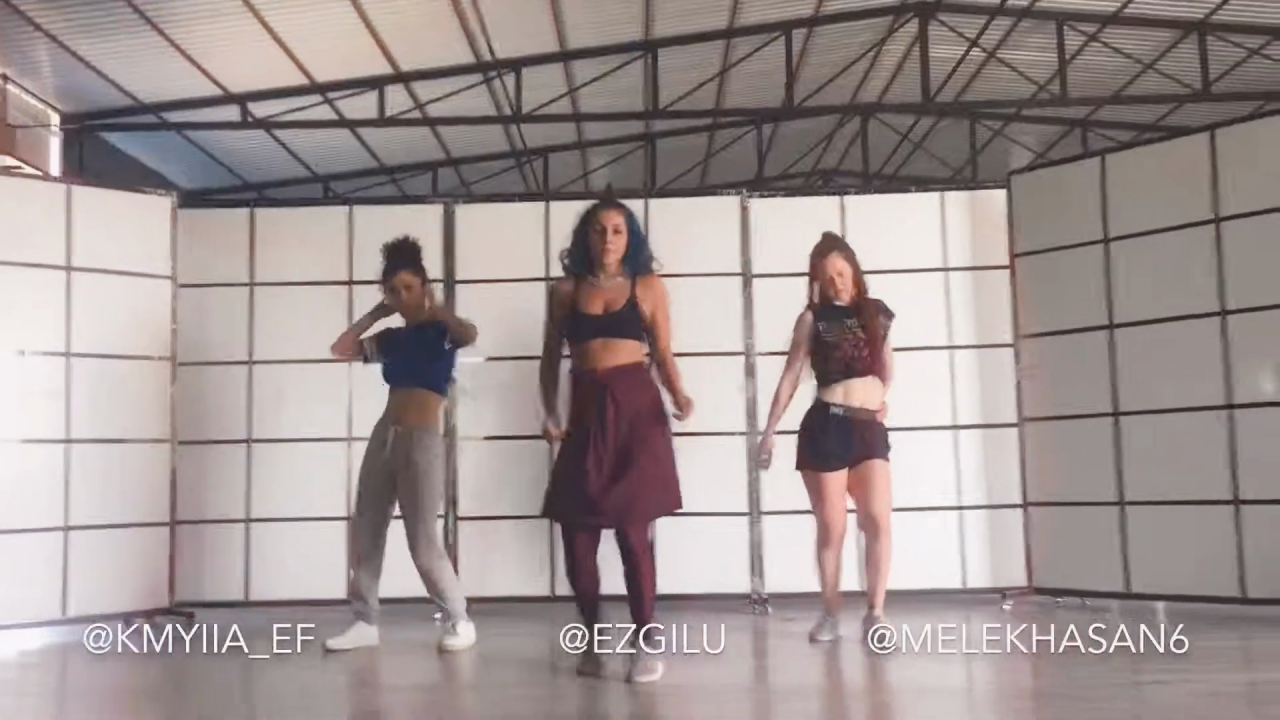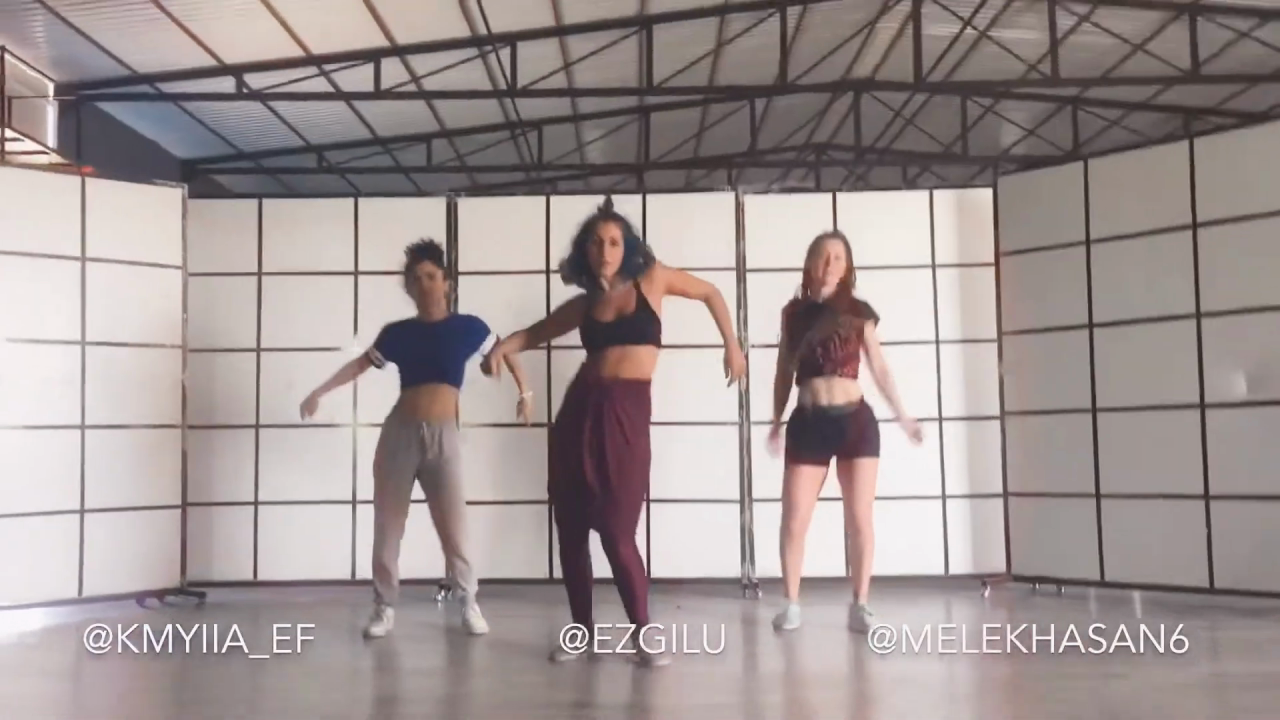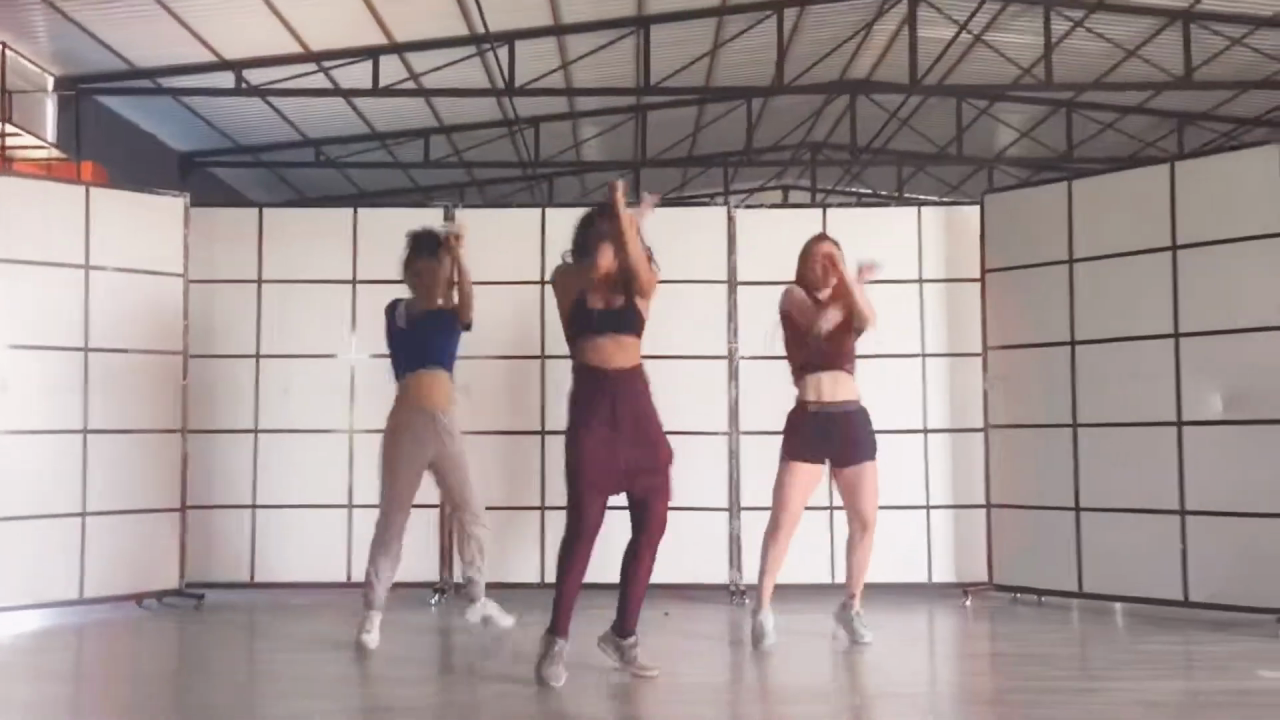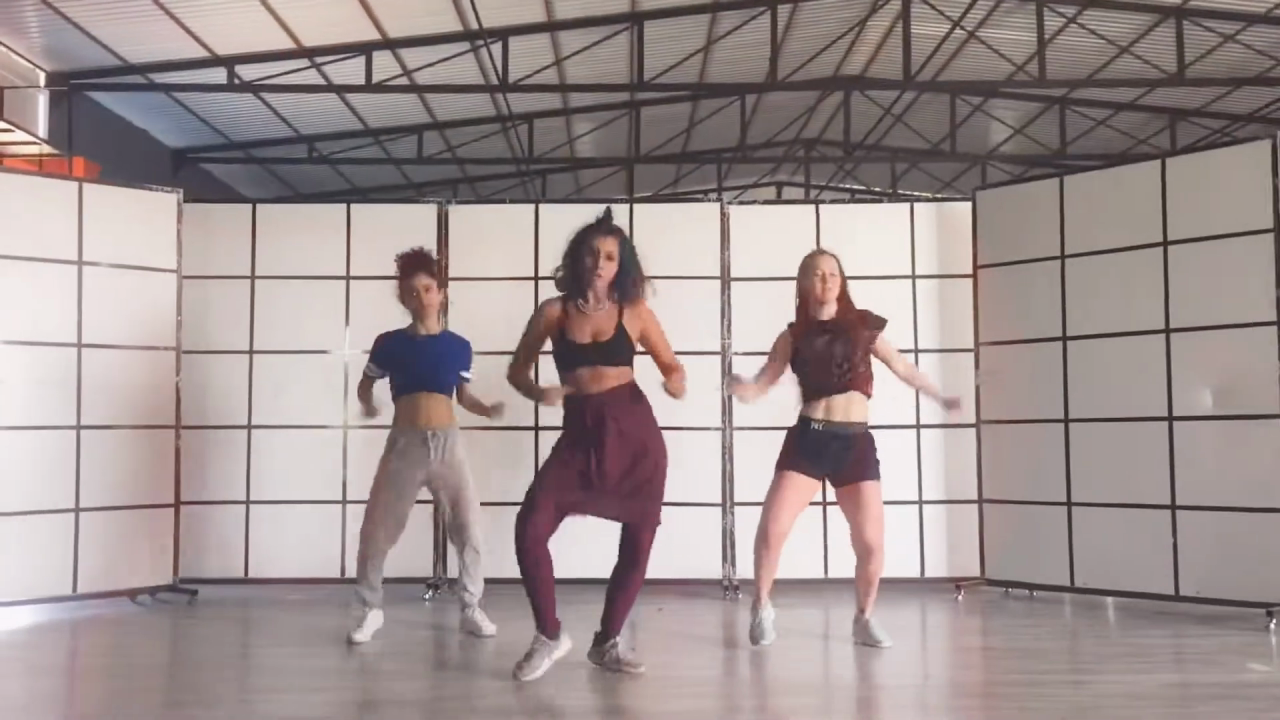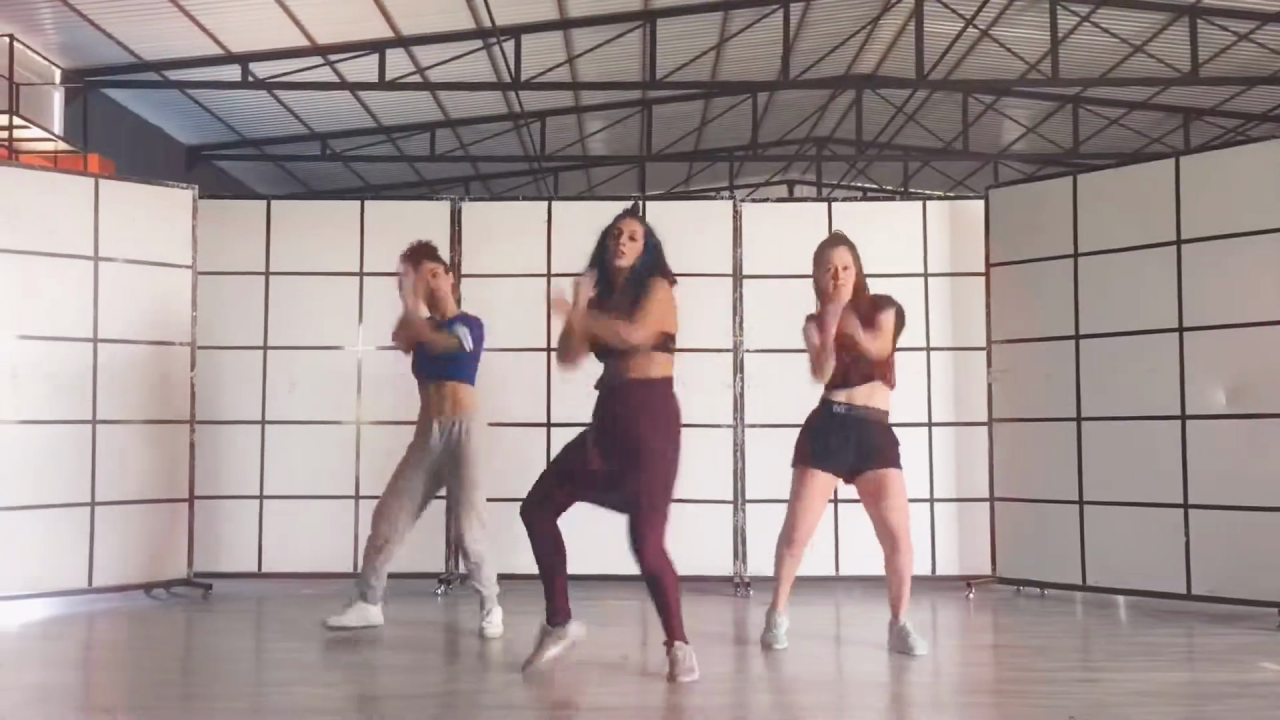
dt=0.5s
person 1, frame 1
left shoulder: (648, 286)
right shoulder: (565, 289)
left elbow: (662, 352)
right elbow: (551, 357)
left wrist: (677, 395)
right wrist: (550, 412)
left hip: (637, 407)
right hip: (586, 410)
left knee: (632, 528)
right knee: (576, 532)
left ankle: (645, 644)
right ankle: (592, 635)
person 1, frame 2
left shoulder: (653, 278)
right shoulder: (581, 305)
left elbow: (711, 293)
right elbow: (534, 334)
left wrist: (732, 345)
right wrist: (504, 344)
left hip: (628, 415)
right hip: (579, 413)
left knee: (617, 533)
right knee: (570, 530)
left ankle: (643, 632)
right ankle: (583, 628)
person 1, frame 3
left shoulder: (635, 286)
right shoulder: (568, 278)
left elbow: (642, 277)
right elbow: (597, 267)
left wrist: (628, 224)
right wrist: (613, 223)
left hip: (636, 405)
right hip: (592, 404)
left knee: (652, 519)
right knee: (584, 519)
left ankle: (623, 636)
right ankle: (556, 640)
person 1, frame 4
left shoulder: (635, 312)
right shoulder: (552, 311)
left elbow: (672, 368)
right elbow: (517, 370)
left wrist: (675, 381)
right wrist: (540, 393)
left hip: (634, 430)
right hip: (581, 433)
left knee: (639, 547)
right knee: (529, 529)
left ankle: (607, 643)
right ankle: (549, 635)
person 1, frame 5
left shoulder: (658, 289)
right shoulder: (596, 300)
left elbow: (639, 336)
right elbow: (567, 359)
left wrist: (581, 318)
right wrist: (576, 317)
left hip: (651, 418)
right hip: (607, 421)
left knee: (646, 542)
right knee: (538, 511)
left ankle: (679, 643)
right ankle: (559, 624)
person 2, frame 1
left shoulder: (876, 313)
right shoulder: (812, 317)
right elbow: (790, 376)
left wrist: (883, 398)
right wrist: (769, 432)
left hip: (869, 428)
right hip: (825, 426)
left knee: (878, 522)
right knee: (832, 528)
left ankle: (875, 615)
right ankle: (831, 612)
person 2, frame 2
left shoulder: (856, 312)
right shoulder: (793, 311)
left elbow: (879, 368)
left wrist: (903, 416)
right wrist: (776, 421)
left hip: (854, 420)
right hip: (807, 423)
left knee: (859, 519)
right knee: (794, 521)
left ankle: (860, 606)
right ankle: (790, 603)
person 2, frame 3
left shoulder: (849, 309)
right shoulder: (794, 299)
left elbow: (867, 318)
right elbow: (820, 322)
left wrist: (851, 283)
right wrist: (849, 287)
left hip: (851, 420)
right hip: (807, 421)
left knee: (865, 520)
right knee: (783, 519)
left ankle: (850, 607)
right ankle: (762, 609)
person 2, frame 4
left shoulder: (863, 325)
right shoulder: (794, 335)
left elbow: (900, 365)
right elbow: (762, 382)
left wrist: (940, 397)
right wrist: (742, 387)
left hip: (856, 442)
right hip: (809, 440)
left knee: (870, 544)
right knee: (770, 531)
left ankle: (864, 618)
right ankle: (762, 608)
person 2, frame 5
left shoulder: (885, 309)
right shoulder: (814, 322)
left elbow: (879, 349)
right elbow: (821, 374)
left wrist: (854, 328)
right wrist: (829, 327)
left hip: (875, 430)
right hip: (828, 427)
left knee: (897, 532)
right knee: (796, 530)
left ankle: (900, 623)
right ankle: (776, 614)
person 3, frame 1
left shoulder: (445, 330)
right shoulder: (390, 339)
left elbow: (470, 333)
right elbow: (341, 350)
left wrist: (437, 311)
right wrist: (374, 314)
left hip: (424, 440)
right hip: (384, 438)
left knee: (422, 539)
right knee: (364, 533)
left ankle: (460, 621)
right ankle: (363, 622)
person 3, frame 2
left shoulder: (467, 327)
right shoulder: (397, 333)
right elbow: (362, 363)
left wrist: (524, 389)
right wrist: (319, 392)
left hip: (442, 436)
right hip: (400, 433)
left knee: (453, 527)
right knee: (387, 526)
left ankle: (469, 604)
right ankle: (385, 607)
person 3, frame 3
left shoulder: (451, 317)
right shoulder: (397, 311)
left elbow: (467, 305)
right elbow: (428, 296)
left wrist: (458, 255)
right wrist: (445, 251)
left hip: (443, 427)
right hip: (407, 426)
left knee: (470, 514)
right knee: (393, 521)
left ankle: (478, 601)
right ankle: (372, 615)
person 3, frame 4
left shoulder: (458, 346)
right shoulder: (389, 343)
left elbow: (464, 396)
right elbow: (366, 384)
left wrist: (488, 409)
right wrist: (367, 404)
left hip: (448, 446)
right hip: (404, 448)
left knee: (469, 533)
right knee: (375, 534)
left ankle: (471, 610)
right ankle: (371, 610)
person 3, frame 5
left shoulder: (470, 325)
right shoulder: (416, 323)
left elbow: (439, 343)
right elbow: (402, 340)
left wrist: (414, 312)
right wrist: (413, 306)
left hip: (461, 432)
right hip: (426, 434)
left knee: (468, 527)
right knee: (388, 518)
left ankle: (490, 607)
right ankle: (367, 603)
